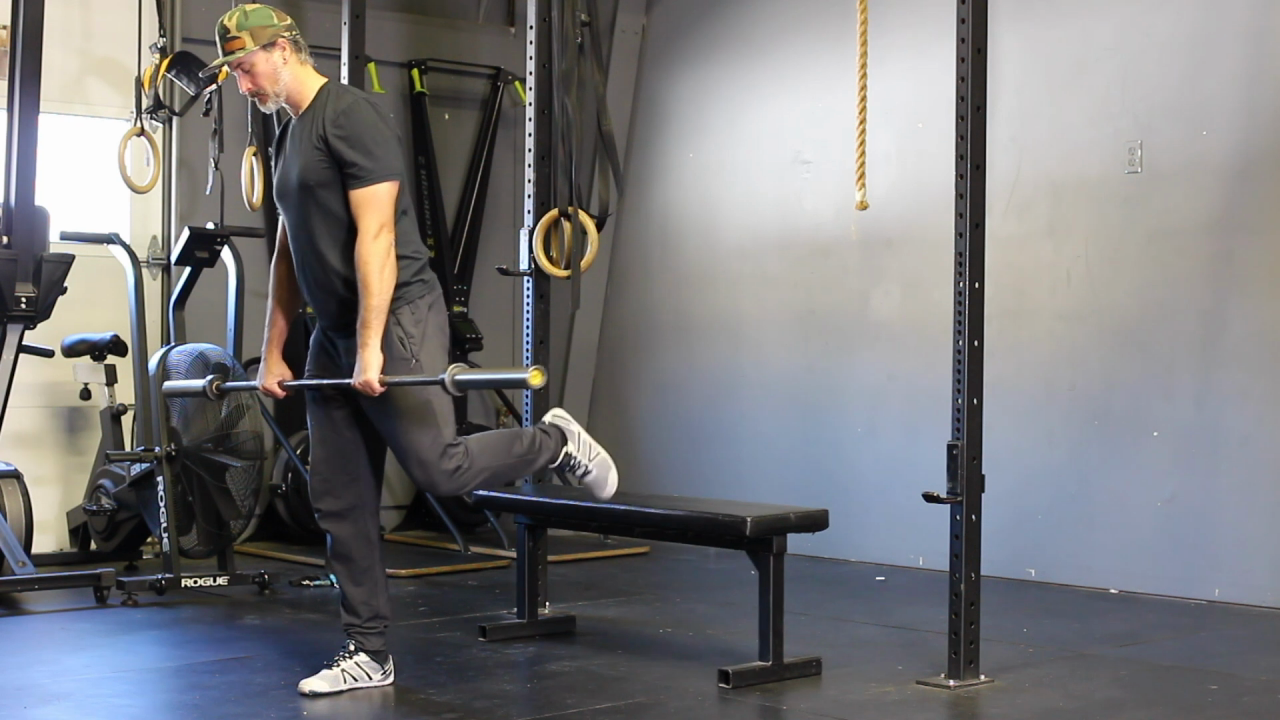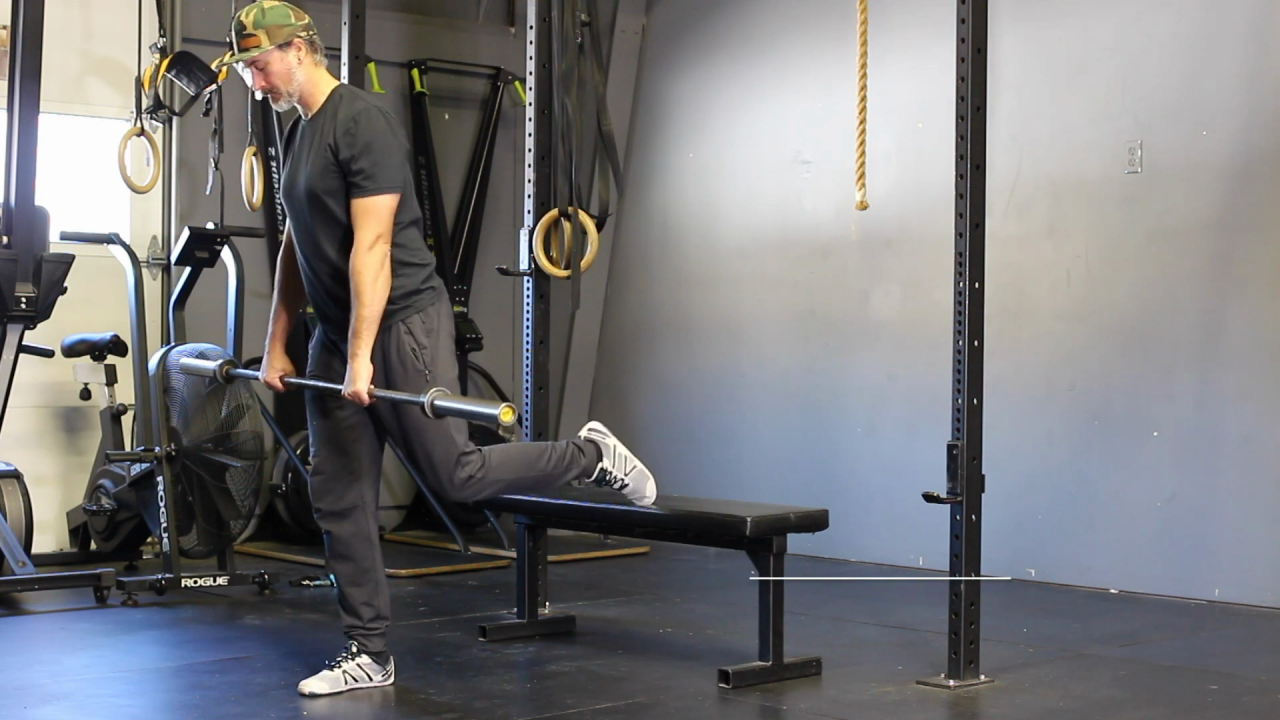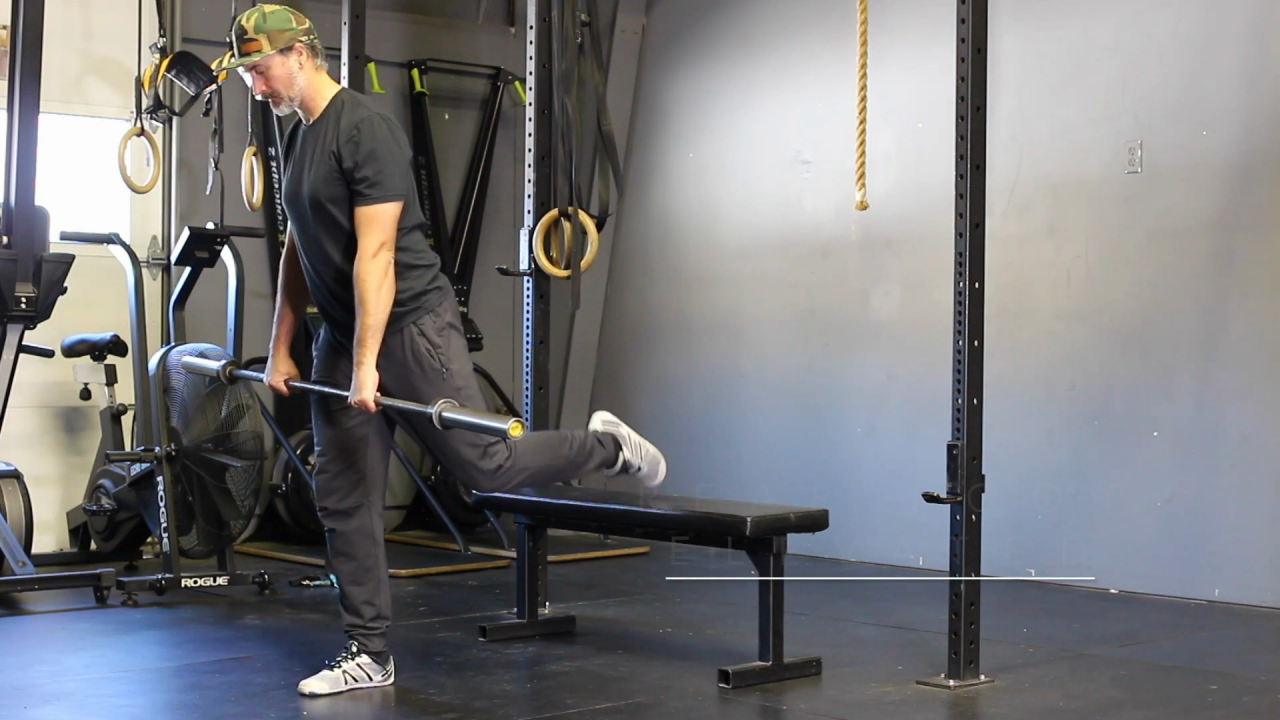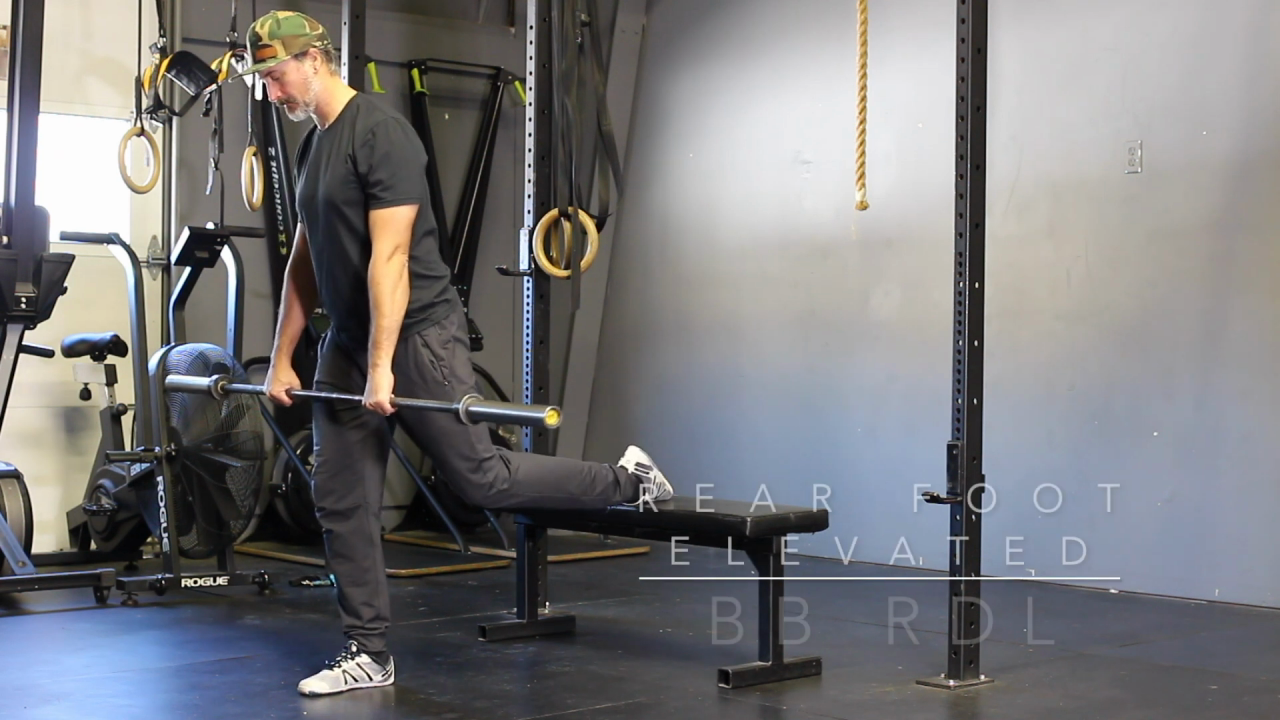
dt=0.4s
person 1, frame 1
left shoulder: (350, 115)
right shoulder: (288, 137)
left elbow: (376, 236)
right elbow: (289, 254)
left wrist: (372, 348)
right wrist: (272, 352)
left hip: (396, 318)
right hip: (334, 333)
left knee: (439, 467)
right knee: (339, 501)
left ankle: (557, 443)
right ankle: (368, 653)
person 1, frame 2
left shoulder: (362, 123)
right shoulder: (298, 135)
left elbow: (373, 248)
right elbow: (296, 249)
left wrist: (361, 359)
right wrist: (275, 347)
left hip: (402, 324)
right hip: (335, 332)
left knee: (457, 474)
right knee: (338, 500)
left ankle: (593, 456)
right ankle: (367, 653)
person 1, frame 3
left shoulder: (365, 130)
right shoulder: (297, 140)
left elbow: (375, 254)
right elbow: (297, 254)
left wrist: (366, 367)
right wrist: (280, 349)
left hip: (410, 324)
right hip: (343, 333)
left knee: (483, 460)
right knee: (342, 498)
left ankle: (610, 448)
right ankle: (368, 653)
person 1, frame 4
left shoulder: (380, 134)
right shoulder: (313, 148)
left elbow: (389, 258)
right elbow: (304, 262)
left wrist: (381, 369)
right wrist: (280, 360)
left hip: (417, 336)
right hip: (346, 341)
left knee: (482, 477)
right knee: (340, 501)
left ankle: (628, 480)
right ankle: (367, 653)
